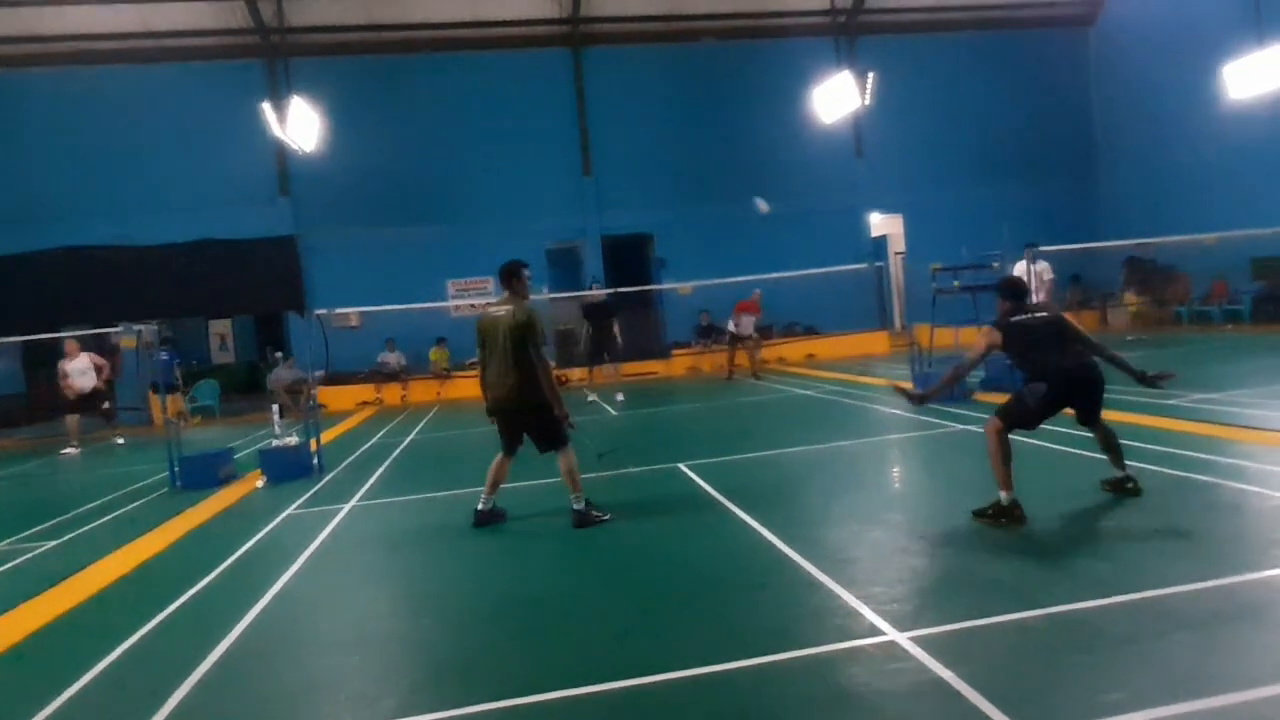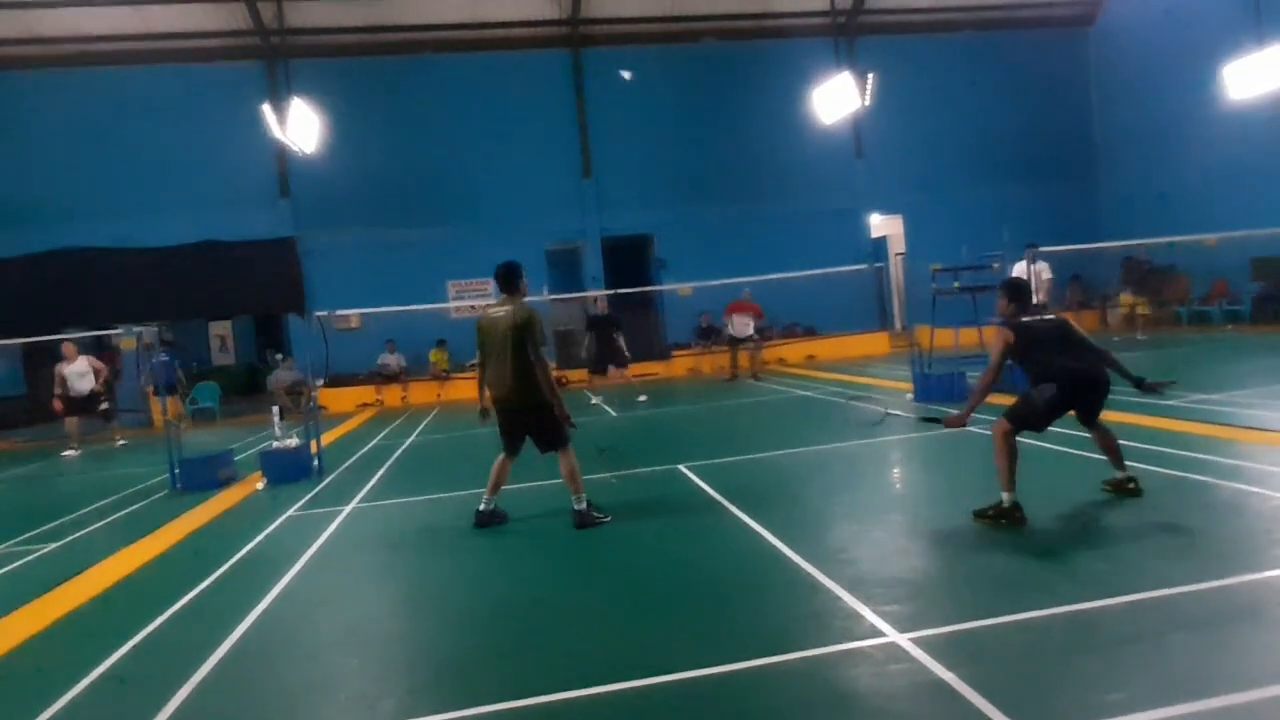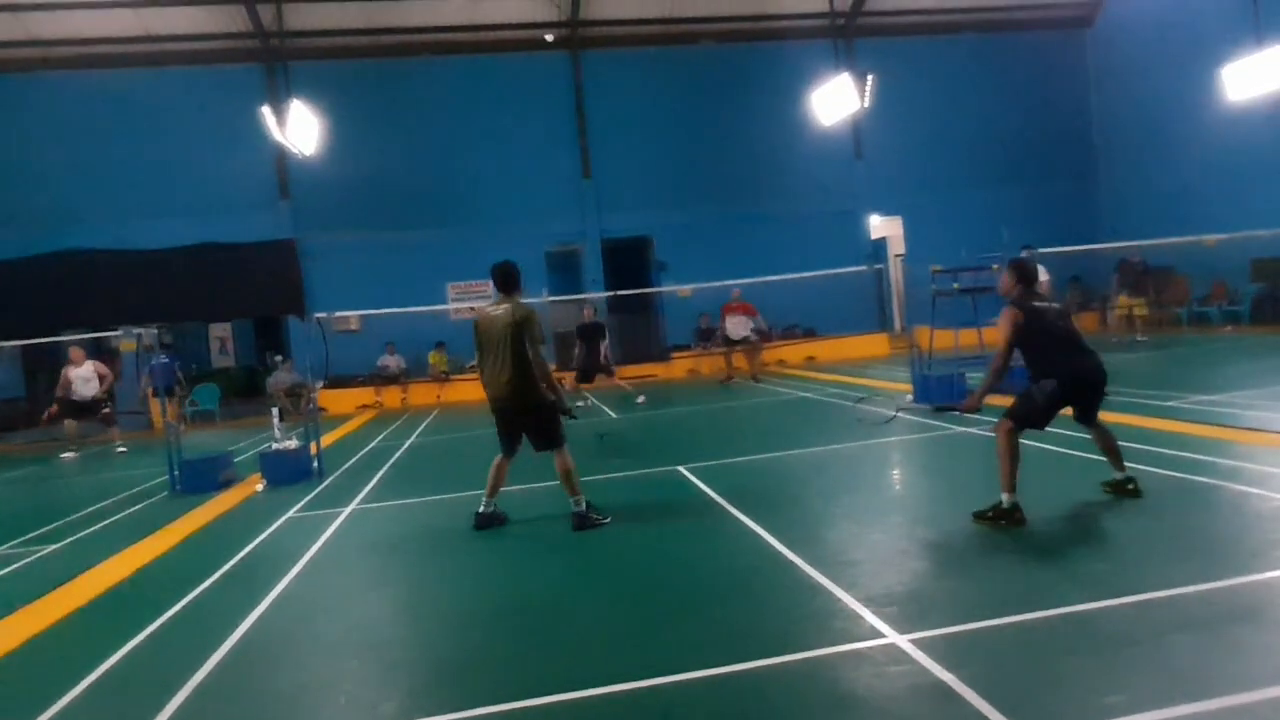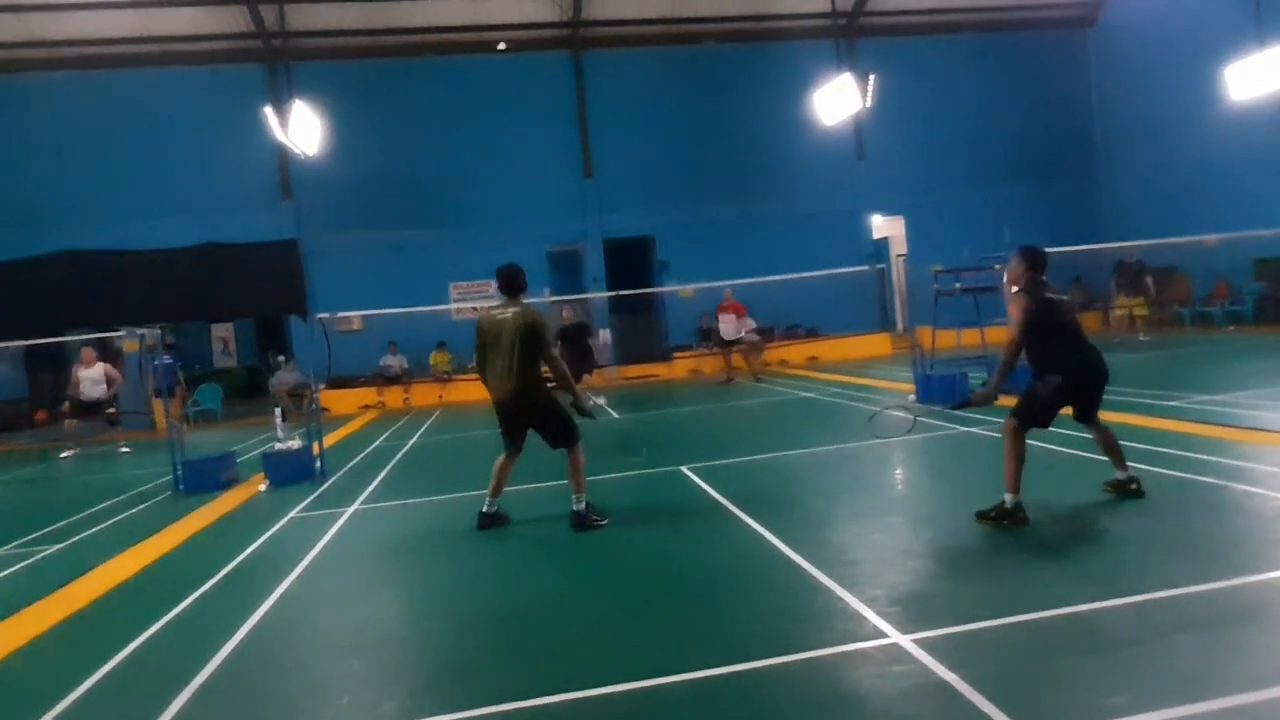
dt=0.2s
person 1, frame 1
left shoulder: (485, 316)
right shoulder: (525, 314)
left elbow: (482, 363)
right elbow: (540, 362)
left wrist: (487, 399)
right wrist: (558, 403)
left hip: (501, 398)
right hip: (530, 396)
left knee: (506, 452)
right knee: (563, 447)
left ankle: (483, 508)
right ankle: (580, 508)
person 1, frame 2
left shoulder: (484, 317)
right shoulder: (525, 314)
left elbow: (481, 364)
right elbow: (538, 362)
left wrist: (483, 400)
right wrist: (558, 402)
left hip: (501, 398)
right hip: (530, 396)
left knee: (509, 452)
right knee: (563, 447)
left ankle: (485, 508)
right ankle: (582, 509)
person 1, frame 3
left shoulder: (481, 317)
right shoulder: (523, 313)
left elbow: (481, 362)
right elbow: (536, 359)
right wrist: (558, 395)
left hip: (499, 397)
right hip: (526, 394)
left knee: (507, 452)
right knee: (559, 448)
left ankle: (486, 511)
right ankle: (581, 510)
person 1, frame 4
left shoulder: (484, 320)
right shoulder: (532, 317)
left elbow: (480, 364)
right elbow: (553, 363)
left wrist: (494, 391)
right wrist: (577, 397)
left hip: (504, 399)
right hip: (534, 396)
left knee: (510, 453)
right knee: (573, 444)
left ankle: (489, 510)
right ankle: (581, 510)
person 2, frame 1
left shoulder: (998, 328)
right shoulder: (1055, 316)
left elbow: (964, 366)
right elbow: (1096, 347)
left wrist: (930, 393)
right wrist: (1136, 373)
left hip: (1051, 381)
right hip: (1089, 375)
left knee: (995, 429)
right knee: (1094, 423)
left ankle: (1007, 504)
right ankle: (1124, 478)
person 2, frame 2
left shoulder: (1006, 330)
right shoulder: (1057, 320)
left elbow: (991, 376)
right elbow: (1099, 352)
left wrist: (965, 414)
right wrist: (1136, 381)
left hip: (1059, 383)
right hip: (1094, 378)
left knee: (1003, 430)
right knee: (1091, 423)
left ankle: (1008, 506)
right ankle: (1125, 479)
person 2, frame 3
left shoulder: (1012, 311)
right shoulder: (1052, 307)
left elbow: (1003, 357)
left wrist: (979, 397)
left hip: (1059, 377)
right hip: (1093, 370)
left knee: (1006, 429)
right knee: (1090, 421)
left ankle: (1008, 506)
right ankle: (1124, 479)
person 2, frame 4
left shoulder: (1021, 298)
right shoulder: (1054, 298)
left elbow: (1014, 344)
left wrist: (993, 387)
left hip: (1062, 373)
right hip: (1094, 366)
left knee: (1013, 428)
right knee: (1090, 420)
left ankle: (1011, 506)
right ankle: (1127, 479)
